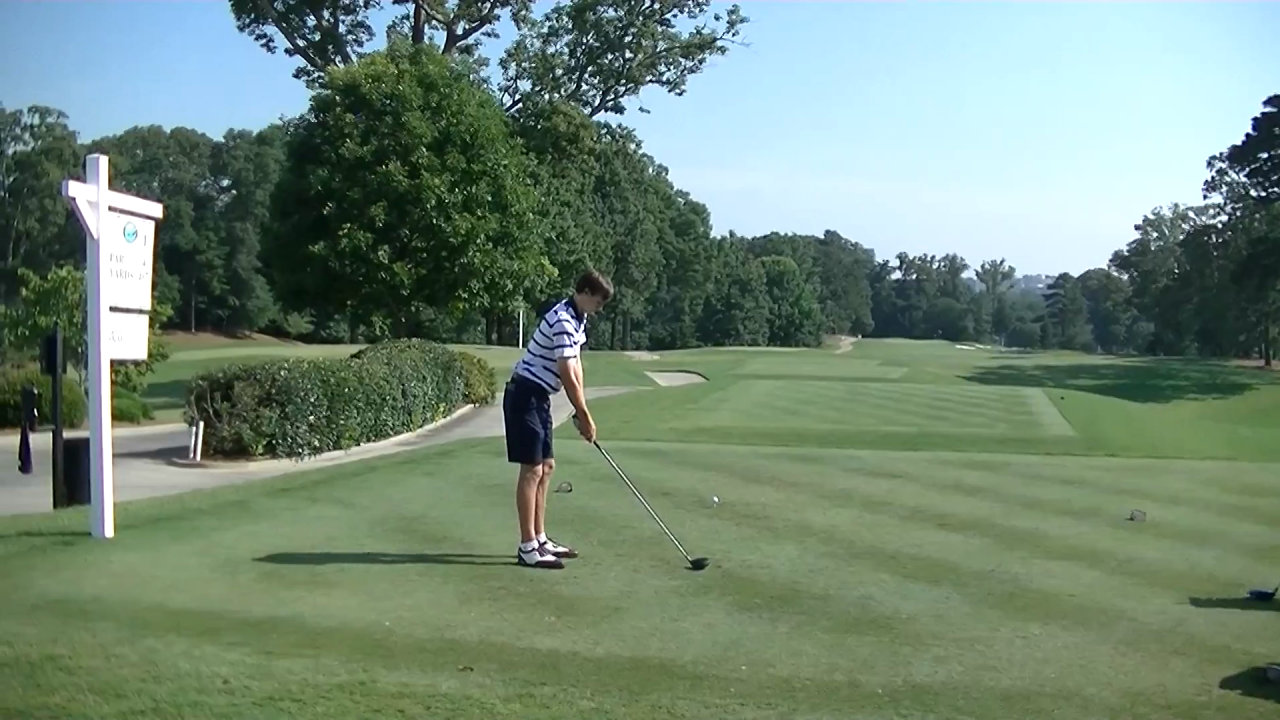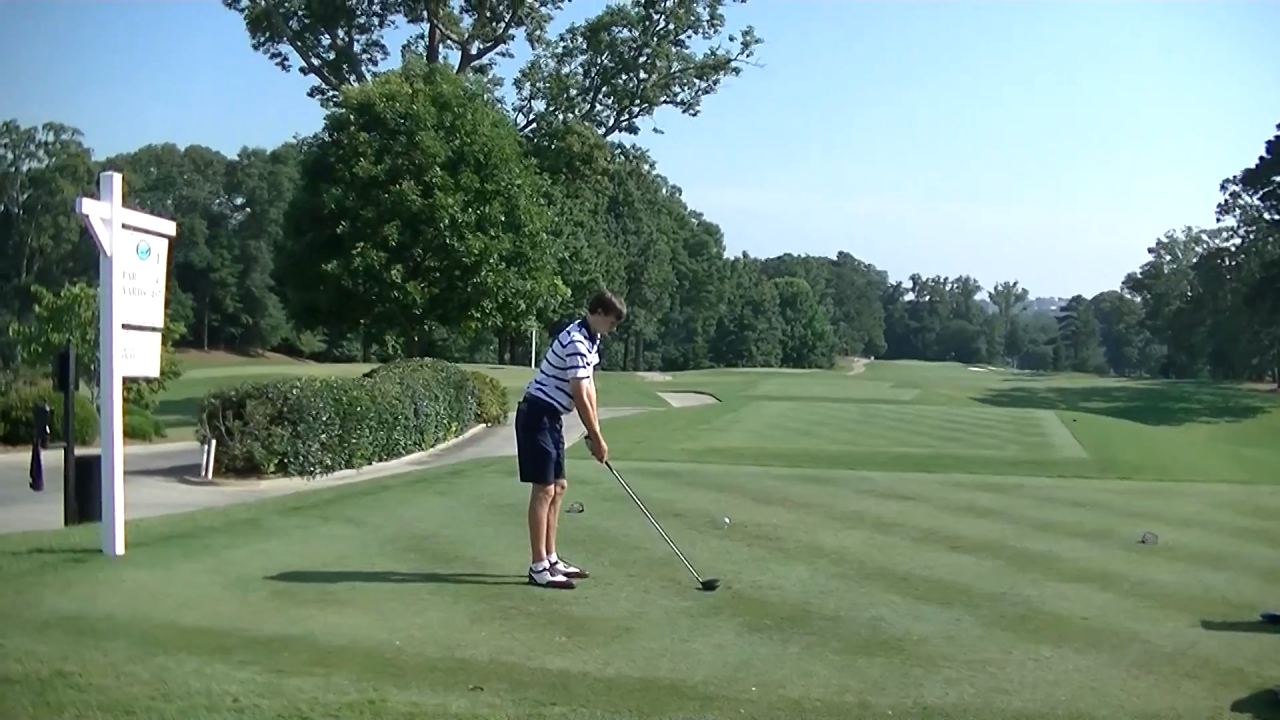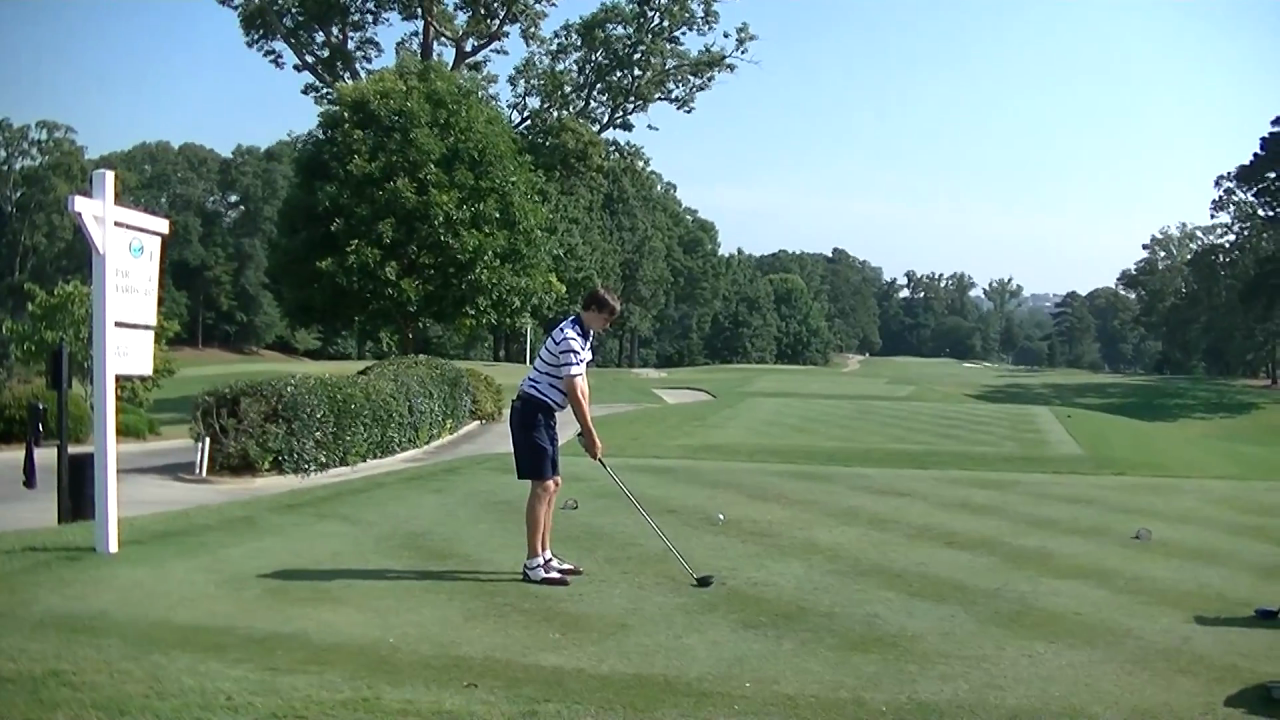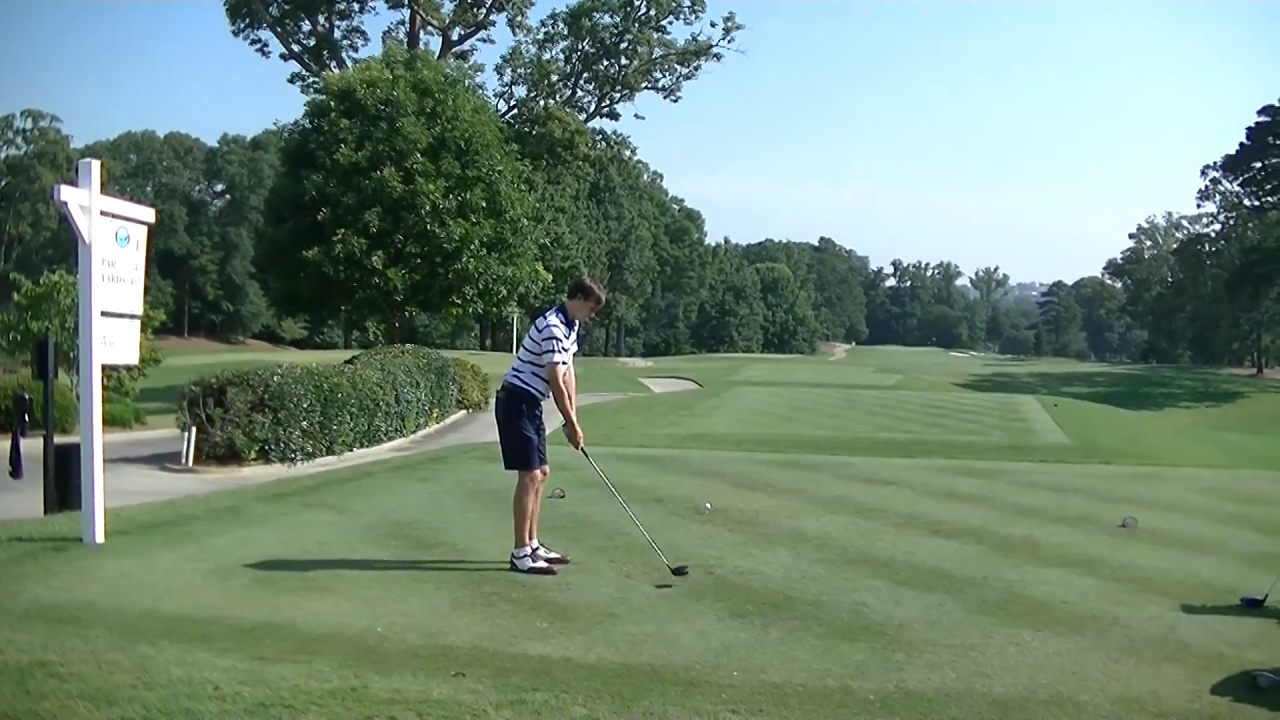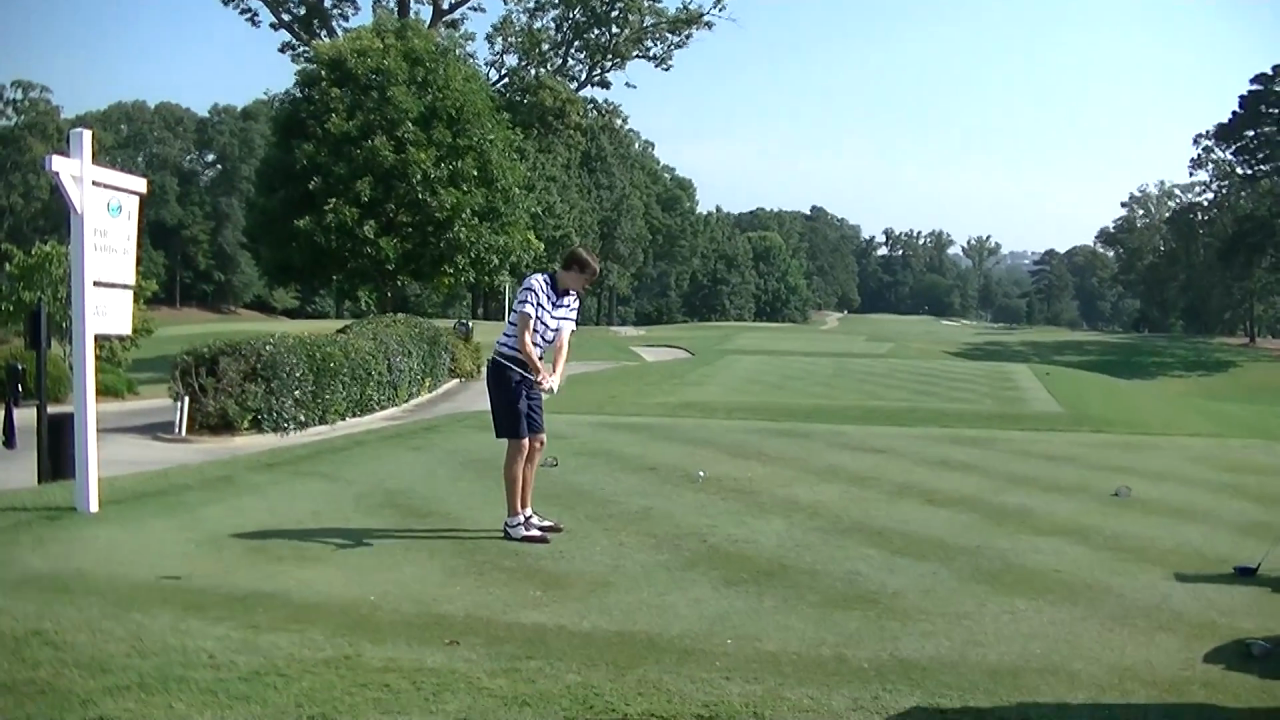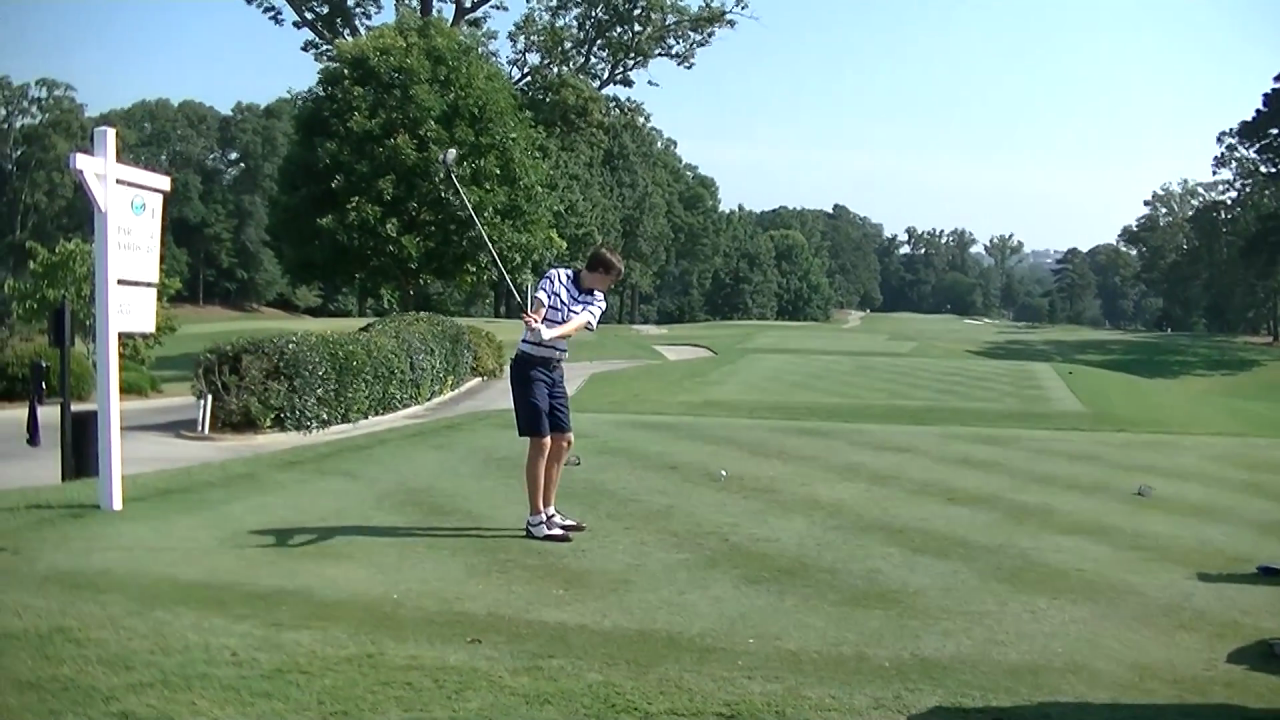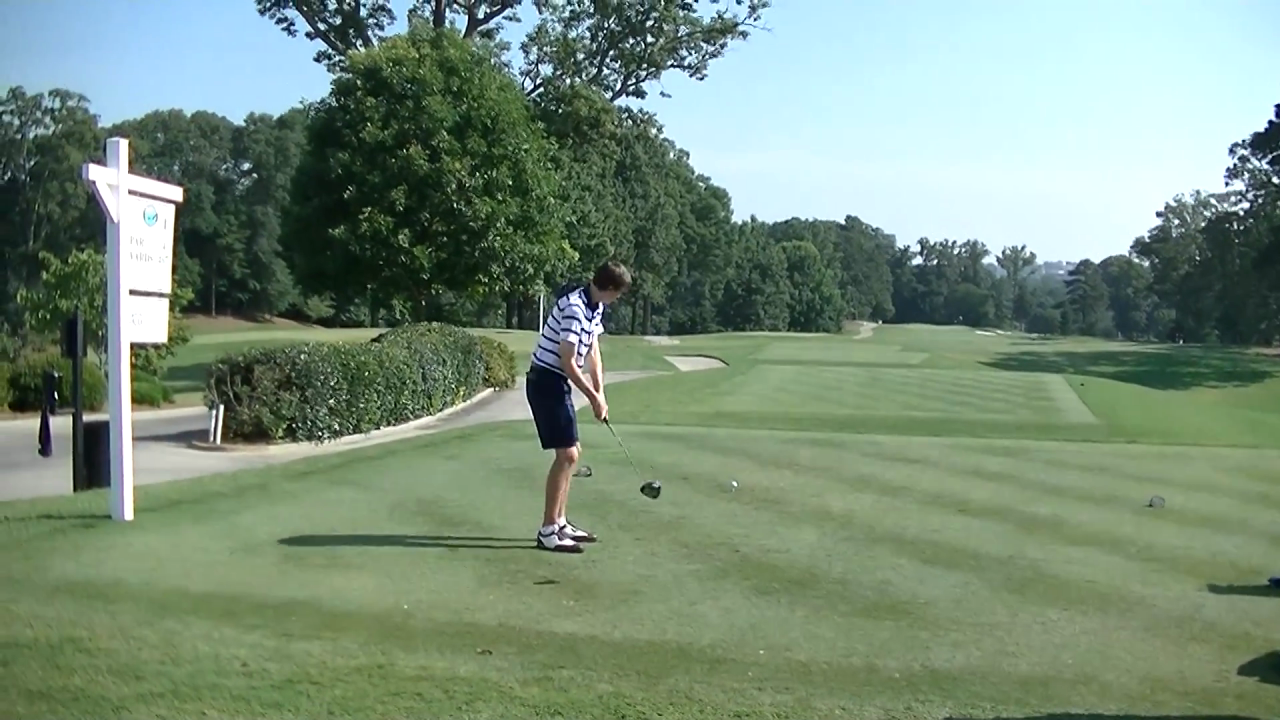
dt=0.3s
person 1, frame 1
left shoulder: (577, 317)
right shoulder: (562, 320)
left elbow: (576, 366)
right elbow: (567, 377)
left wrist: (581, 412)
right wrist: (585, 416)
left hip: (538, 396)
right hip: (525, 395)
left knee: (546, 467)
right knee: (532, 469)
left ankle: (539, 538)
right ankle: (527, 547)
person 1, frame 2
left shoulder: (590, 338)
right shoulder: (576, 342)
left elbow: (589, 387)
right elbow: (579, 396)
left wrist: (596, 431)
right wrist: (597, 438)
left hip: (550, 416)
right hip: (537, 415)
left knee: (558, 487)
right knee: (544, 489)
left ankle: (551, 559)
right ankle: (538, 567)
person 1, frame 3
left shoulder: (584, 334)
right shoulder: (569, 339)
left elbow: (583, 384)
right elbow: (574, 395)
left wrist: (588, 430)
right wrist: (591, 435)
left hip: (544, 413)
right hip: (531, 412)
left knee: (553, 484)
right knee: (542, 486)
left ankle: (545, 556)
right ankle: (533, 563)
person 1, frame 4
left shoulder: (571, 325)
right shoulder: (552, 327)
left elbow: (567, 372)
right elbow: (554, 382)
left wrist: (573, 417)
right wrist: (571, 424)
left hip: (531, 403)
right hip: (516, 401)
left knee: (540, 472)
right knee: (529, 475)
left ankle: (532, 544)
right ankle: (520, 553)
person 1, frame 5
left shoulder: (571, 301)
right shoulder: (535, 285)
left elbow: (562, 341)
right elbow: (522, 336)
left wrist: (554, 376)
right wrist: (539, 371)
left hip: (528, 372)
right hip: (507, 369)
left knee: (537, 442)
right knee: (519, 444)
left ankle: (526, 513)
right ankle: (514, 521)
person 1, frame 6
left shoulder: (597, 301)
right shoulder: (556, 278)
left elbow: (574, 326)
right elbow: (534, 317)
left wrist: (548, 333)
right wrist: (535, 323)
left hip: (554, 369)
right hip: (529, 366)
left knee: (563, 441)
right knee: (541, 442)
left ankle: (548, 511)
right ankle: (536, 520)
person 1, frame 7
left shoulder: (595, 307)
right shoulder: (575, 308)
left elbow: (593, 352)
right elbow: (567, 362)
left wrist: (600, 393)
right wrist: (592, 396)
left hip: (559, 382)
right hip: (546, 381)
left knee: (572, 452)
right knee: (567, 452)
left ankle: (559, 522)
right ankle: (548, 531)
